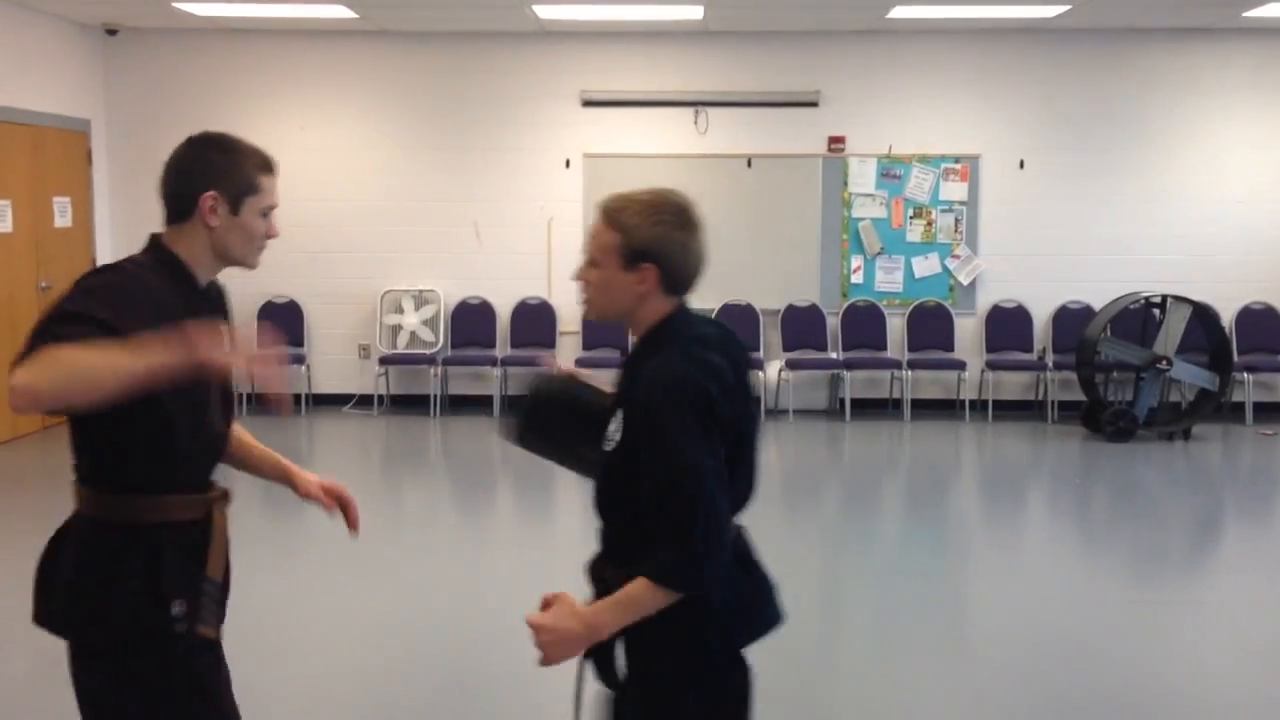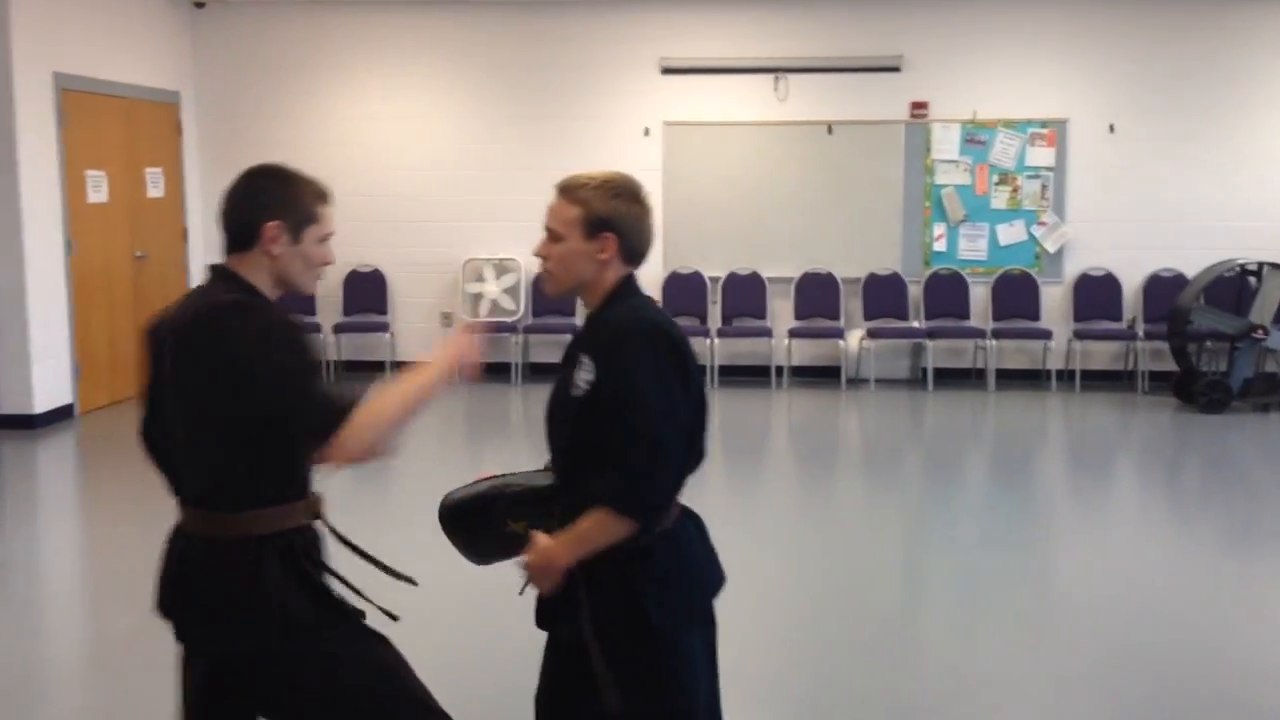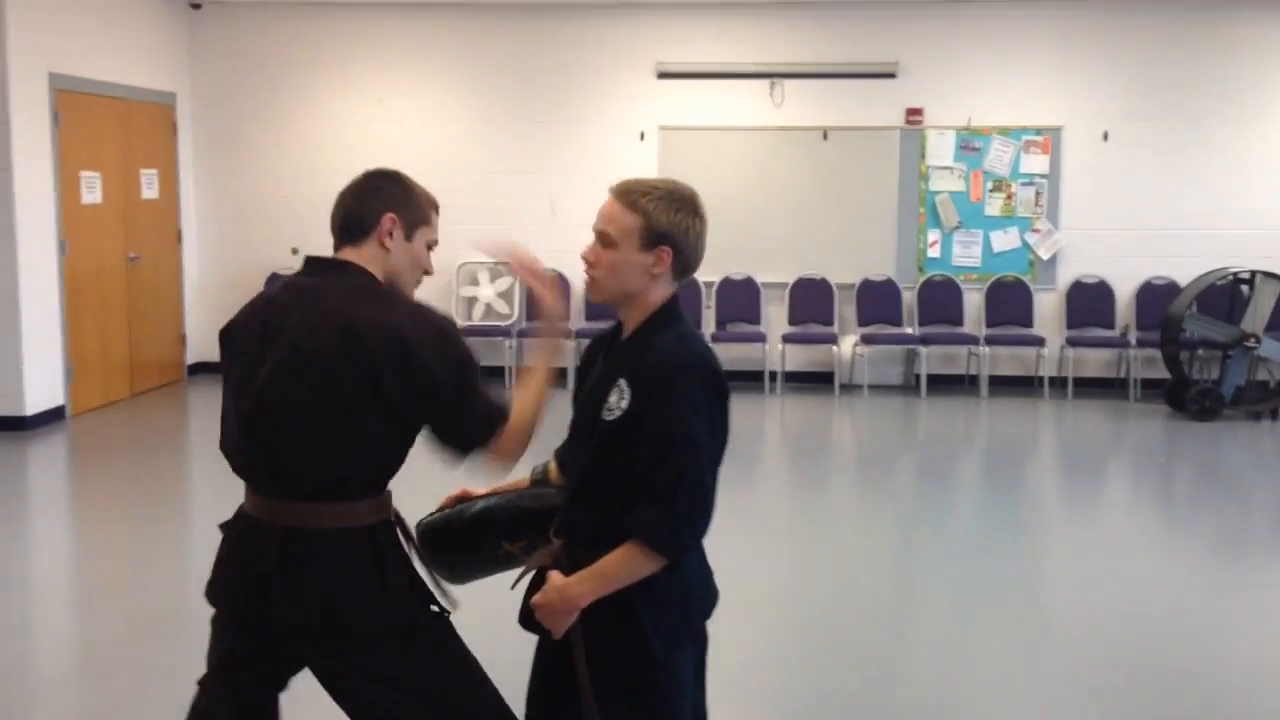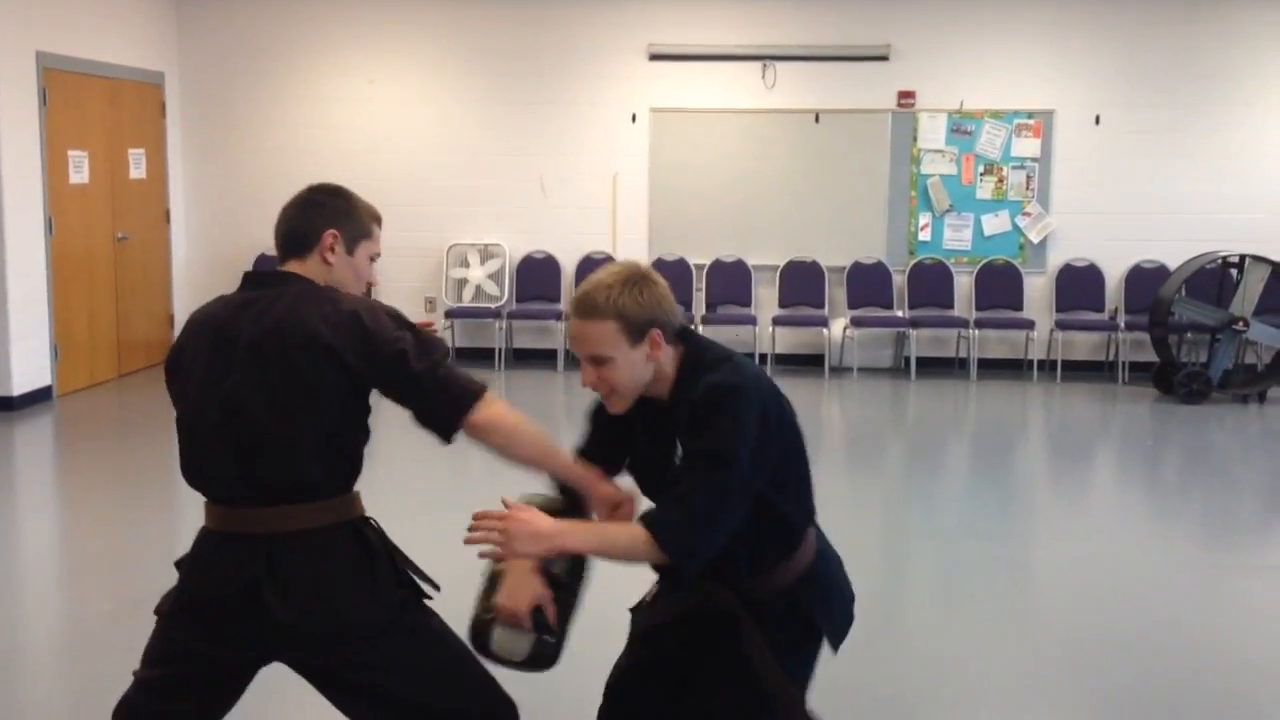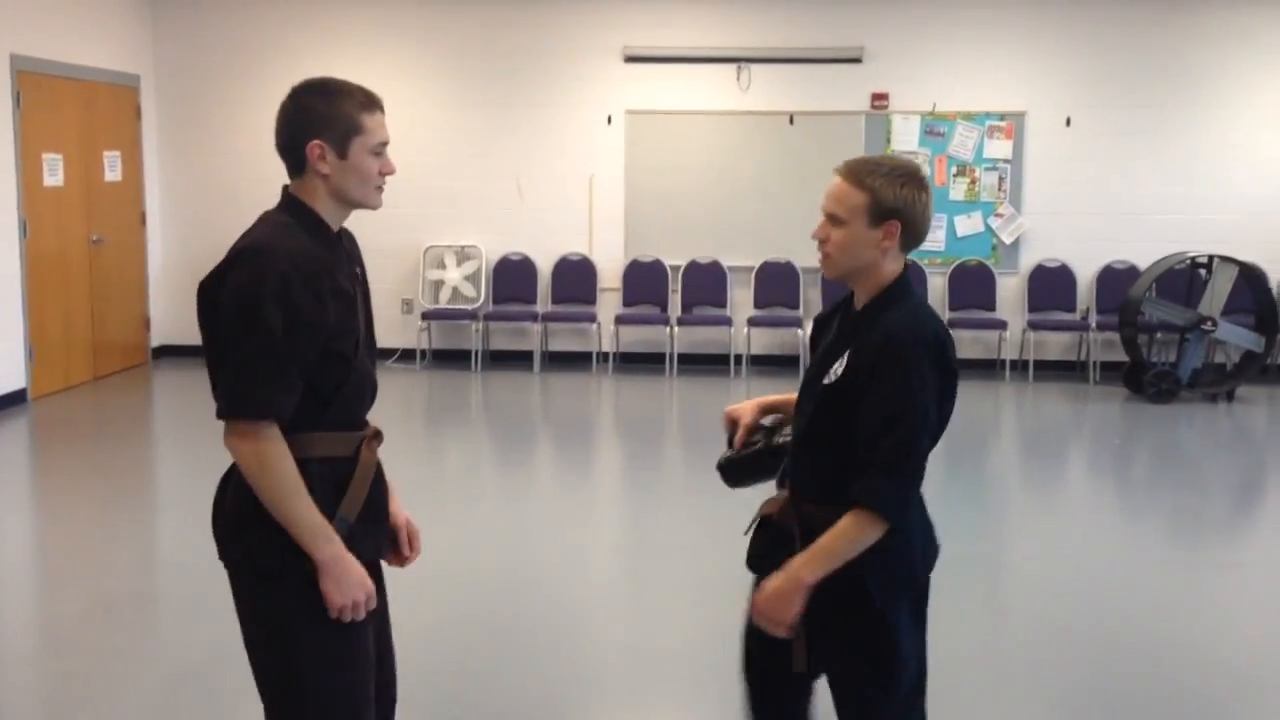
dt=1s
person 1, frame 1
left shoulder: (199, 297)
right shoulder: (122, 293)
right elbow: (32, 385)
left wrist: (293, 475)
right wrist: (186, 350)
left hip: (167, 561)
right hip: (131, 572)
person 1, frame 2
left shoulder: (189, 321)
right shoulder: (247, 325)
right elbow: (343, 442)
right wrist: (438, 369)
left hip: (202, 572)
right hip: (260, 579)
person 1, frame 3
left shoulder: (259, 313)
right shoulder: (401, 329)
right elbow: (503, 445)
right wrist: (551, 338)
left hip: (256, 557)
right hip: (344, 573)
person 1, frame 4
left shoulder: (202, 328)
right shoulder: (350, 324)
right elbow: (478, 412)
right wrist: (588, 480)
left hip: (224, 568)
right hip: (328, 574)
person 1, frame 5
left shoulder: (330, 246)
right shoulder: (270, 265)
right elbow: (252, 433)
left wrist: (379, 501)
right wrist: (329, 555)
left hip: (330, 502)
right hip: (292, 522)
person 2, frame 1
left shoulder: (670, 389)
right shoulder: (703, 344)
left elbow: (694, 551)
left wrist: (591, 623)
right wrist: (604, 409)
left hip: (686, 618)
person 2, frame 2
left shoulder: (638, 336)
right shoulder: (606, 331)
left elbow: (645, 482)
left wrist: (561, 552)
left hip: (649, 581)
right hip: (604, 579)
person 2, frame 3
left shoulder: (681, 366)
right shoulder: (609, 348)
left elbow: (675, 523)
left wrist: (579, 591)
right wrist: (498, 494)
left hip: (644, 606)
right hip: (582, 592)
person 2, frame 4
left shoulder: (731, 399)
right shoulder: (627, 392)
left elbow: (684, 533)
left wrist: (558, 537)
right wrist: (523, 565)
left hip: (778, 603)
right hip: (699, 587)
person 2, frame 5
left shoulder: (907, 339)
right shoulder: (846, 314)
left elbow: (886, 494)
left wrist: (799, 574)
right wrist: (768, 405)
left hip: (867, 558)
right hip: (804, 531)
